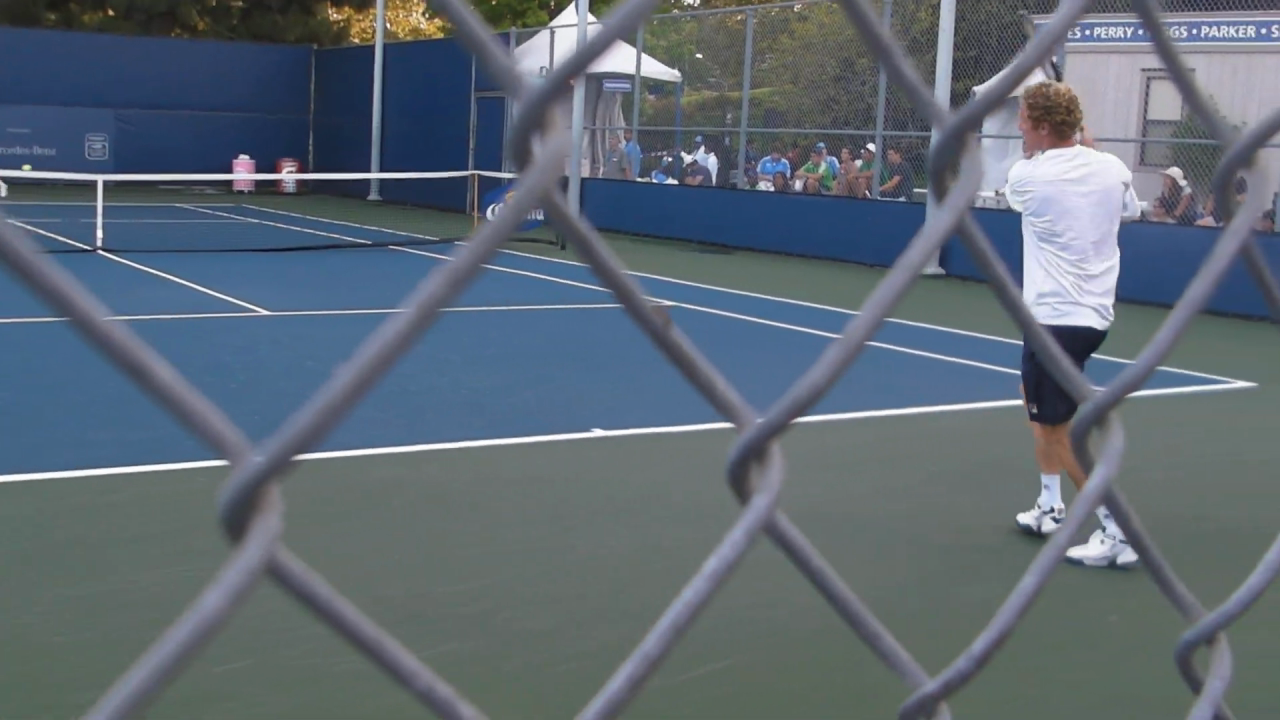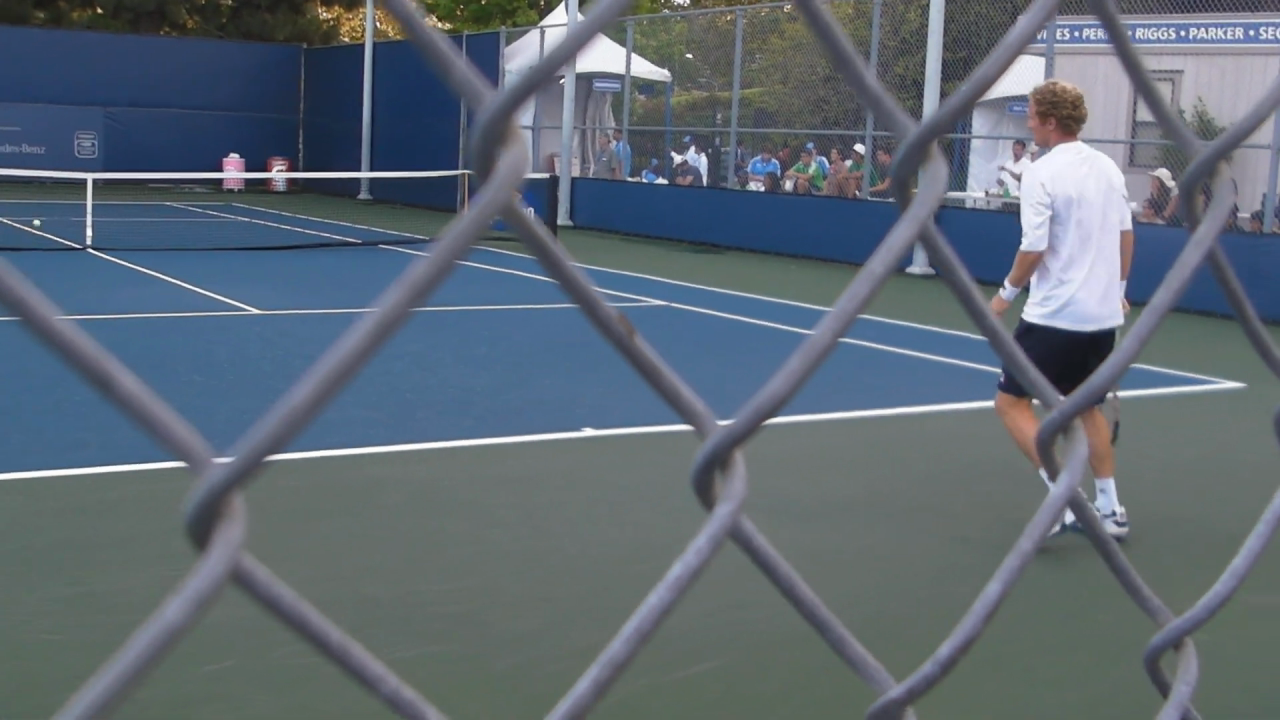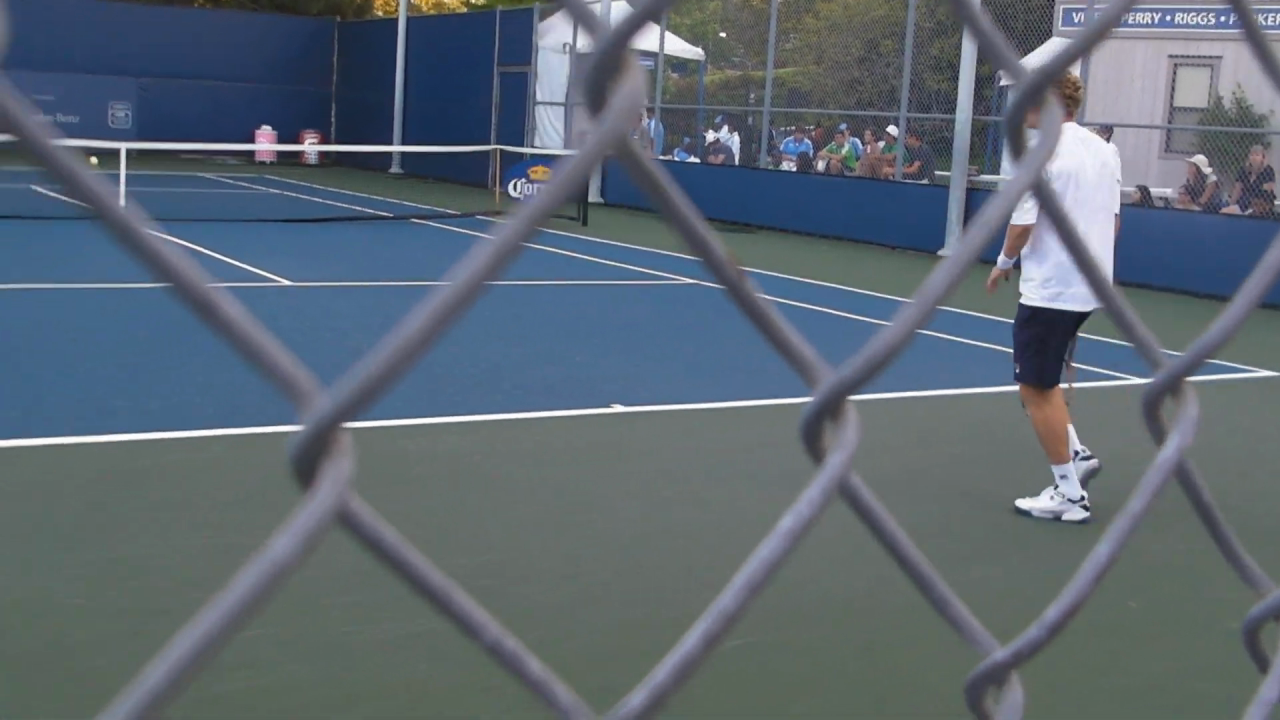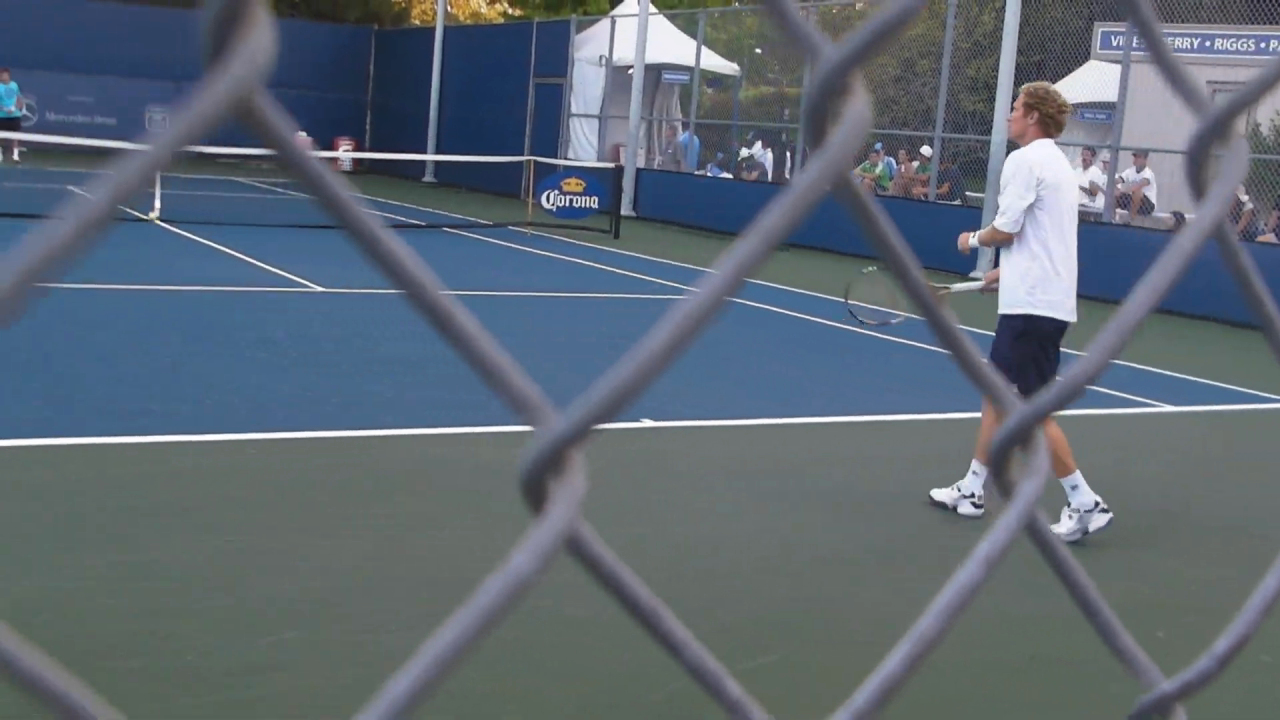
dt=0.4s
person 1, frame 1
left shoulder: (1025, 176)
right shoulder: (1114, 169)
right elbow: (1129, 212)
left hip: (1055, 317)
right hip: (1096, 313)
left knee: (1058, 428)
right knee: (1043, 408)
left ankle: (1117, 532)
right ankle: (1051, 507)
person 1, frame 2
left shoulder: (1042, 174)
right shoulder: (1108, 168)
left elbow: (1034, 250)
right elbow: (1125, 234)
left wrist: (1006, 294)
right wrist: (1115, 292)
left hip: (1054, 315)
right hip: (1102, 314)
left knee: (1011, 401)
right knee: (1088, 405)
right ankle: (1109, 509)
person 1, frame 3
right shoulder: (1103, 150)
left elbow: (1024, 223)
right elbow: (1108, 218)
left wrist: (1003, 263)
left hip: (1051, 290)
right hip: (1084, 286)
left knee: (1035, 391)
right knee: (1036, 373)
left ankle: (1070, 495)
right ankle: (1077, 453)
person 1, frame 4
left shoulder: (1025, 159)
right shoulder: (1057, 162)
left elbow: (1005, 232)
left wrist: (975, 240)
right wrist: (1004, 274)
left hip: (1032, 307)
right hip: (1046, 302)
right knee: (996, 396)
left ankle: (1087, 504)
right ankle: (972, 490)
